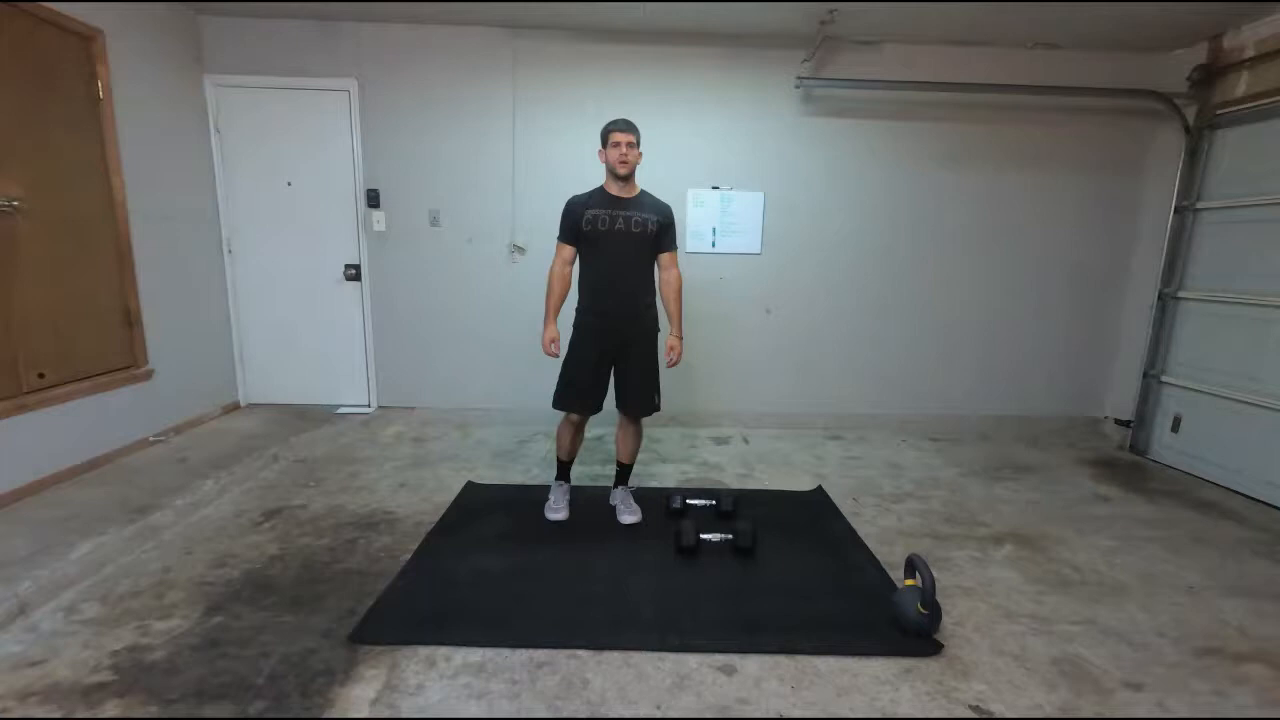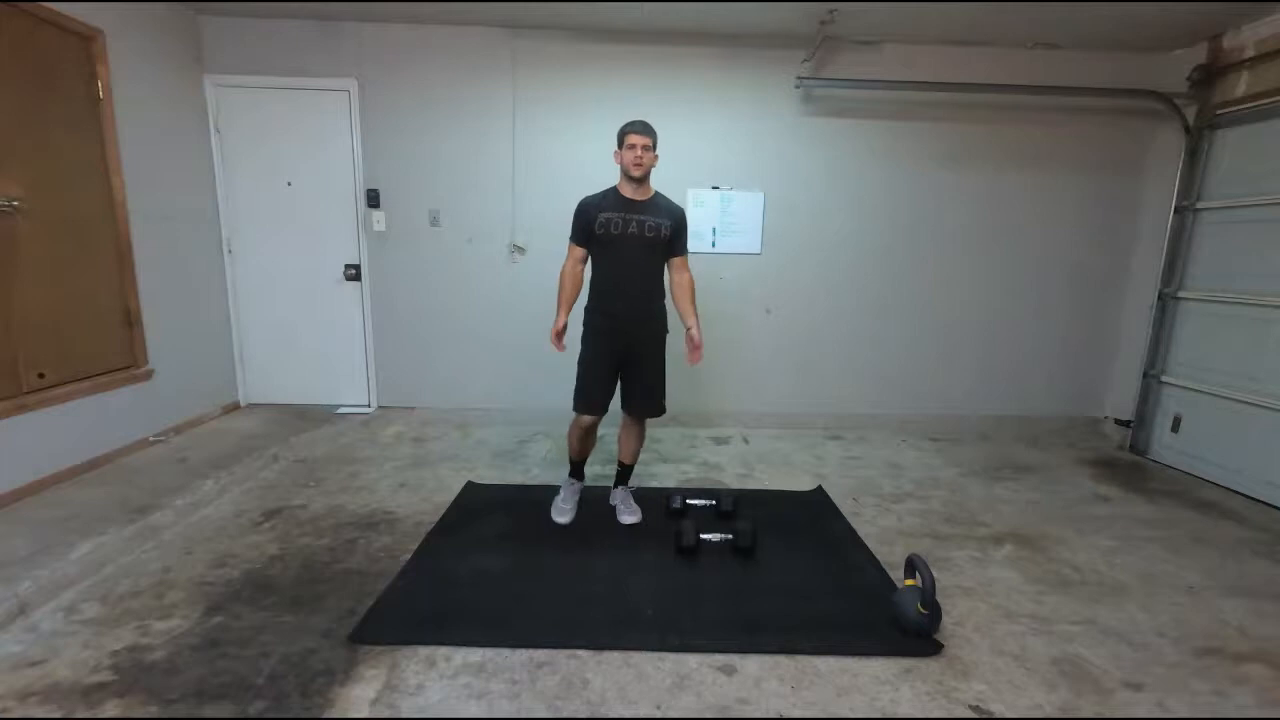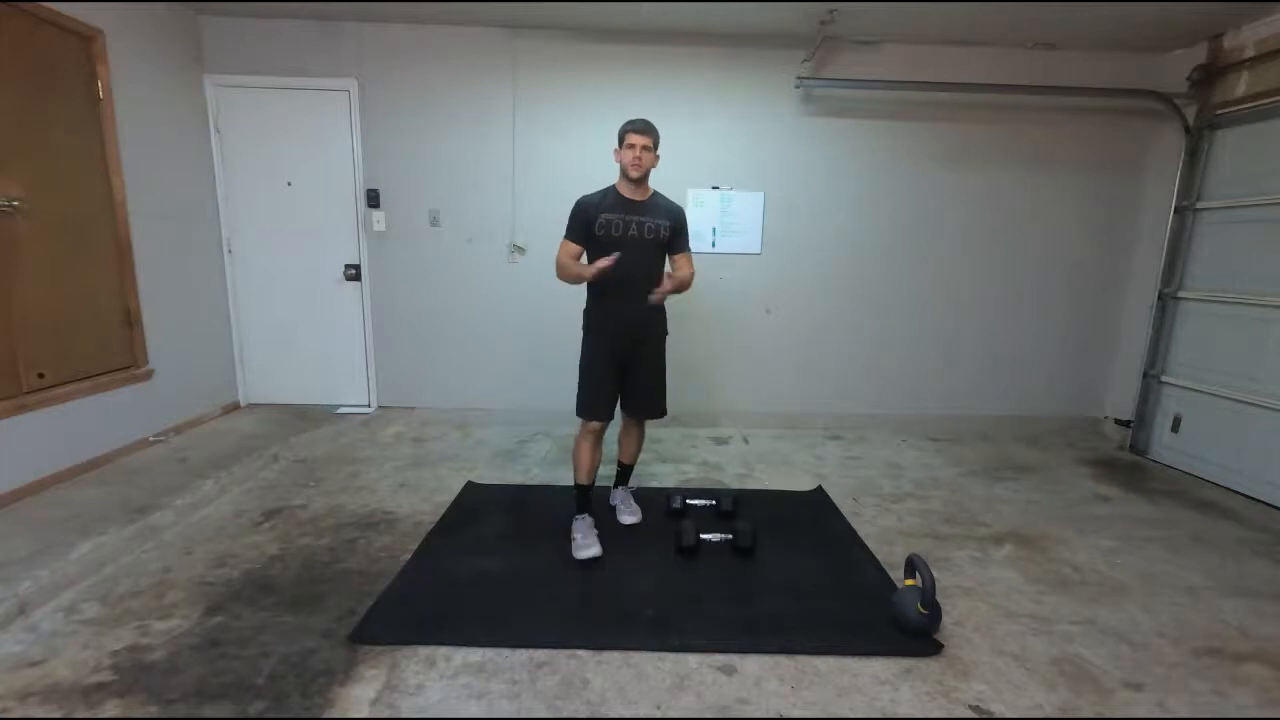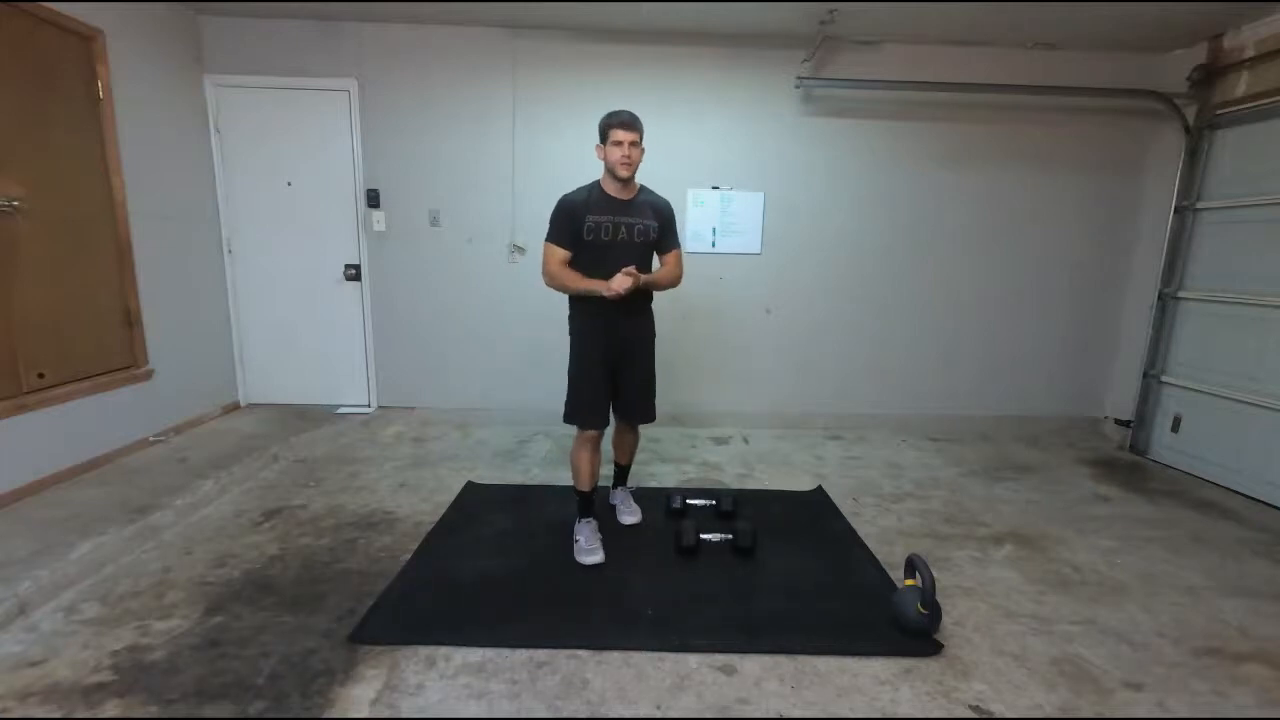
dt=0.4s
person 1, frame 1
left shoulder: (659, 211)
right shoulder: (579, 206)
left elbow: (669, 273)
right elbow: (562, 266)
left wrist: (675, 330)
right wrist: (550, 321)
left hip: (640, 331)
right hip: (591, 328)
left knee: (633, 414)
right knee: (576, 413)
left ankle: (621, 489)
right ankle: (561, 483)
person 1, frame 2
left shoulder: (671, 213)
right shoulder: (592, 207)
left elbow: (680, 273)
right elbow: (574, 264)
left wrist: (691, 323)
right wrist: (563, 312)
left hip: (649, 332)
right hip: (602, 329)
left knee: (637, 415)
right knee: (587, 416)
left ankle: (621, 488)
right ankle: (574, 479)
person 1, frame 3
left shoulder: (670, 212)
right shoulder: (590, 206)
left elbow: (685, 270)
right elbow: (563, 264)
left wrist: (673, 283)
right wrist: (588, 269)
left hip: (649, 332)
right hip: (602, 330)
left knee: (636, 415)
right knee: (593, 422)
left ankle: (622, 489)
right ankle: (582, 515)
person 1, frame 4
left shoulder: (658, 208)
right shoulder: (573, 205)
left elbow: (673, 272)
right elbow: (552, 272)
left wrist: (639, 281)
right wrist: (603, 287)
left hip: (638, 333)
right hip: (590, 334)
left knee: (630, 419)
right knee: (589, 429)
left ankle: (620, 488)
right ankle: (585, 519)
